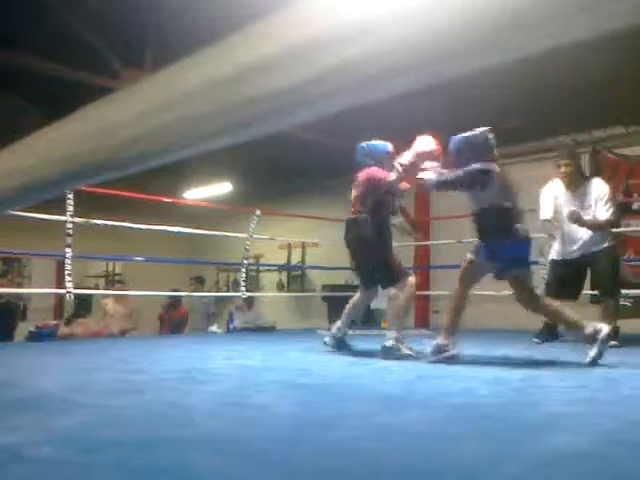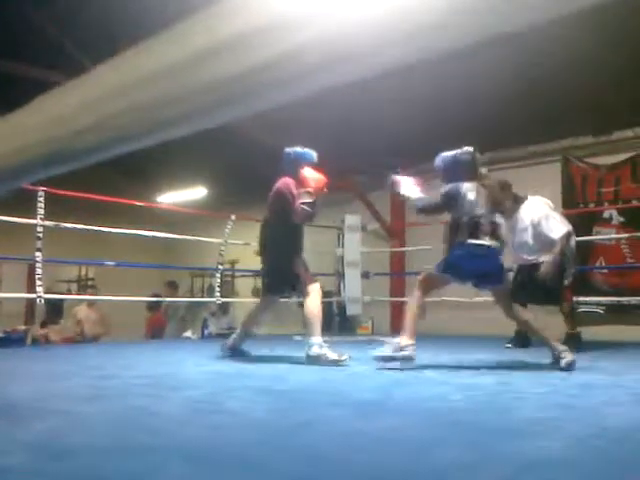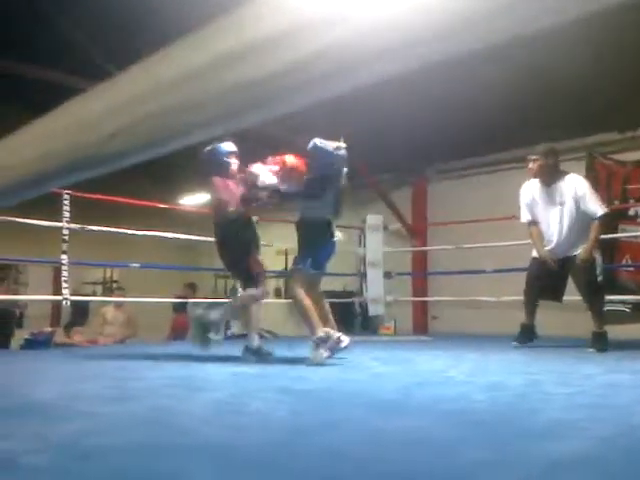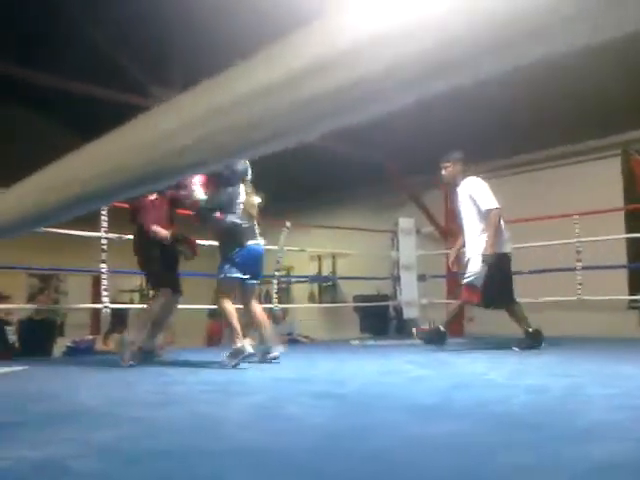
dt=1s
person 1, frame 1
left shoulder: (480, 171)
right shoulder: (486, 173)
left elbow: (449, 181)
right elbow: (451, 179)
left wrist: (431, 176)
right wrist: (434, 174)
left hip: (500, 239)
right hip: (515, 238)
left knee: (463, 283)
right knee: (528, 298)
left ankle: (445, 343)
right ankle: (592, 331)
person 1, frame 2
left shoulder: (453, 191)
right shoulder: (480, 190)
left elbow: (424, 206)
left wrist: (408, 190)
left hip: (463, 251)
right hip: (490, 253)
left knee: (420, 288)
right knee: (509, 309)
left ankle: (405, 343)
right ankle: (558, 350)
person 1, frame 3
left shoulder: (324, 184)
right shoulder: (318, 179)
left elbow: (293, 191)
left hip: (316, 242)
right hip: (315, 241)
left knee: (297, 288)
right knee: (312, 290)
left ankle: (321, 337)
right ankle: (334, 335)
person 1, frame 4
left shoulder: (230, 192)
right shoulder: (249, 193)
left elbow: (206, 209)
left wrist: (198, 192)
left hip: (239, 249)
right hip: (256, 248)
left knee: (223, 297)
right knee: (250, 300)
left ankle: (240, 345)
right ankle: (271, 346)
person 2, frame 1
left shoulder: (368, 178)
right shoulder: (372, 174)
right elbow: (392, 180)
right wrist: (413, 156)
left hip: (360, 240)
right hip: (369, 238)
left knee: (367, 292)
right knee: (406, 284)
left ankle: (337, 333)
right ankle: (393, 342)
person 2, frame 2
left shoulder: (289, 185)
right shoulder: (287, 184)
left elbow: (303, 217)
right elbow: (299, 216)
left wrist: (312, 197)
right wrist: (309, 193)
left hip: (278, 249)
right hip: (282, 249)
left knee: (269, 299)
right knee: (312, 289)
left ankle: (233, 342)
right ankle: (317, 347)
person 2, frame 3
left shoulder: (237, 180)
right shoulder: (218, 182)
right elbow: (228, 213)
right wrist: (245, 196)
left hip: (243, 243)
right hip: (235, 244)
left knee: (254, 290)
right knee: (259, 289)
left ankle: (253, 344)
right ankle: (209, 316)
person 2, frame 4
left shoulder: (166, 196)
right shoulder: (139, 203)
left elbow: (186, 196)
right elbow: (150, 229)
right wrist: (173, 235)
left hip: (168, 254)
right hip: (151, 254)
left knee: (172, 300)
right knee: (164, 293)
left ankle: (147, 344)
right ankle: (131, 342)
person 3, frame 1
left shoulder: (599, 187)
right shoulder: (550, 190)
left elbow: (607, 223)
right elbow: (547, 220)
left wrist: (582, 222)
right wrist: (553, 228)
left hip: (599, 247)
right hip: (566, 249)
left knee: (610, 286)
right knee: (552, 288)
left ankle: (611, 330)
right ankle: (549, 328)
person 3, frame 2
left shoulder: (537, 208)
left elbow: (565, 235)
left wrist: (551, 264)
left hip: (555, 254)
right hip: (528, 260)
left knee: (559, 291)
right knee: (516, 292)
right ankle: (521, 334)
person 3, frame 3
left shoulder: (576, 184)
right shoulder: (528, 189)
left elbow: (599, 216)
right elbow: (532, 223)
left wrist: (589, 248)
right wrist: (541, 249)
left hip: (578, 250)
right hip: (546, 251)
left knee: (592, 291)
right knee: (531, 287)
left ankle: (599, 334)
right ankle: (527, 328)
person 3, frame 4
left shoulder: (475, 184)
right shoulder: (460, 191)
left elbow: (494, 211)
left wrist: (490, 242)
right wrist: (454, 251)
left hip: (490, 249)
right hip: (478, 250)
left knee: (468, 288)
right knee: (504, 298)
left ankle: (441, 331)
right ankle: (532, 334)
